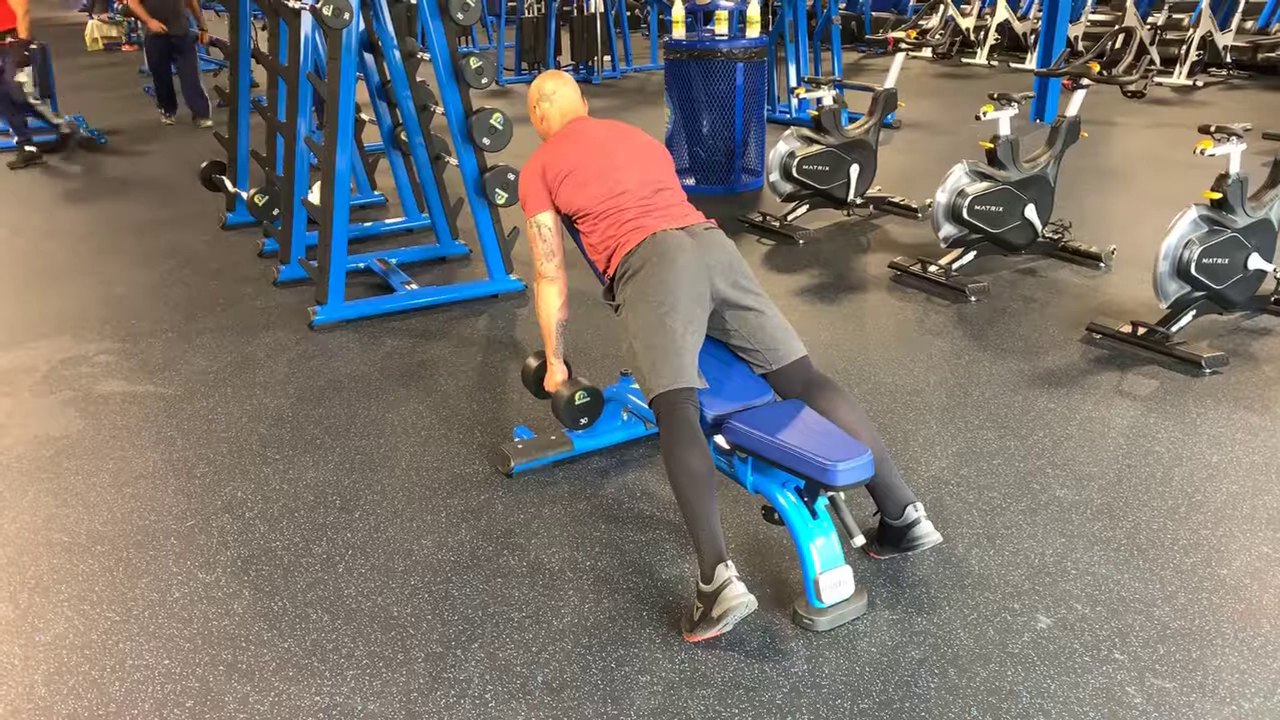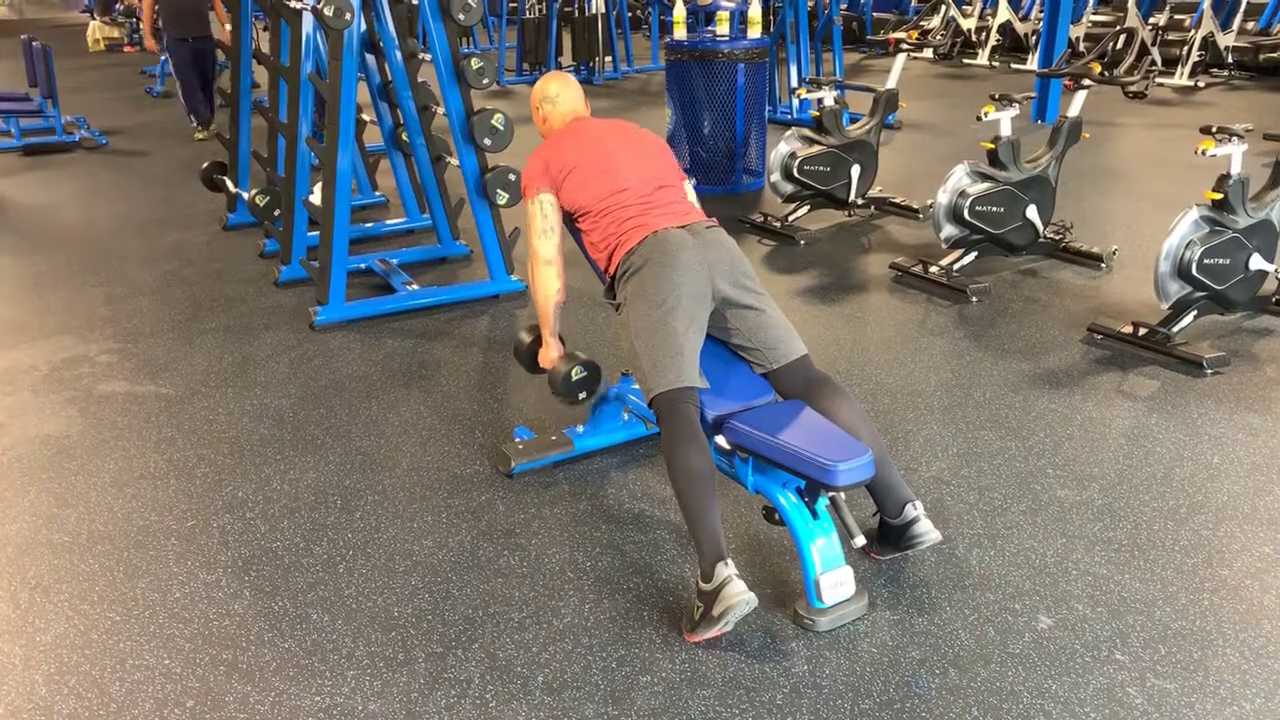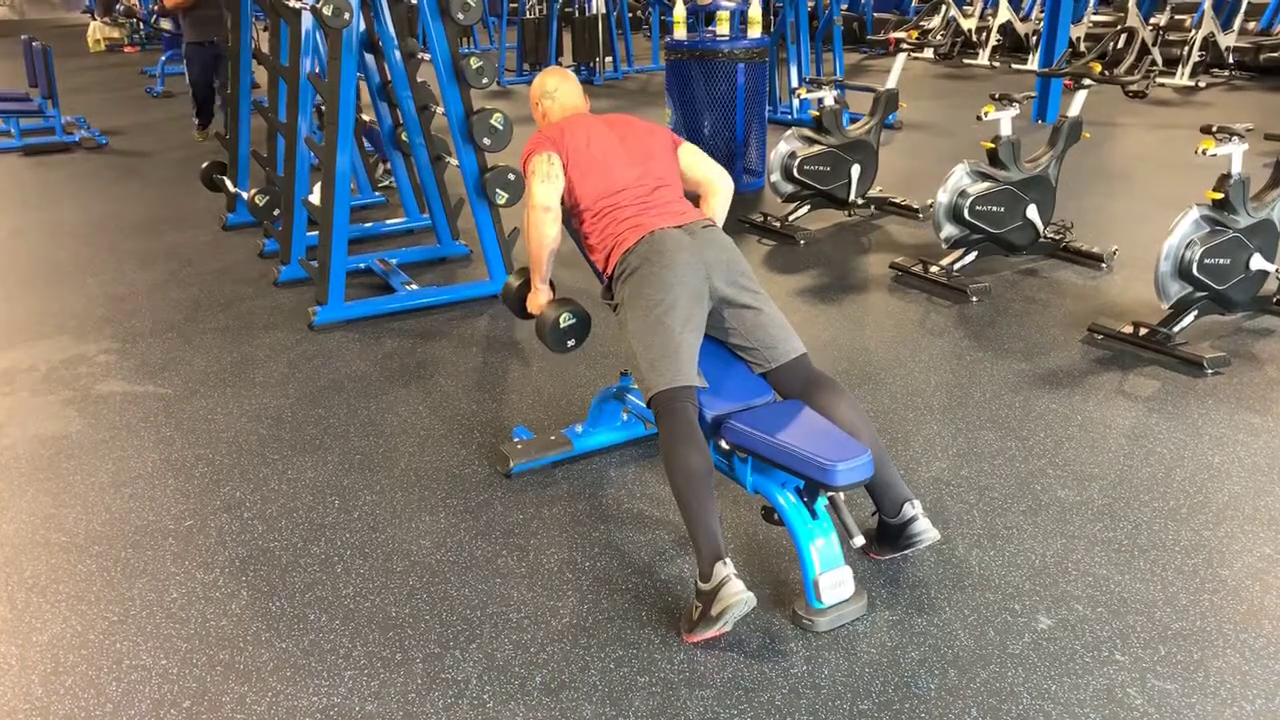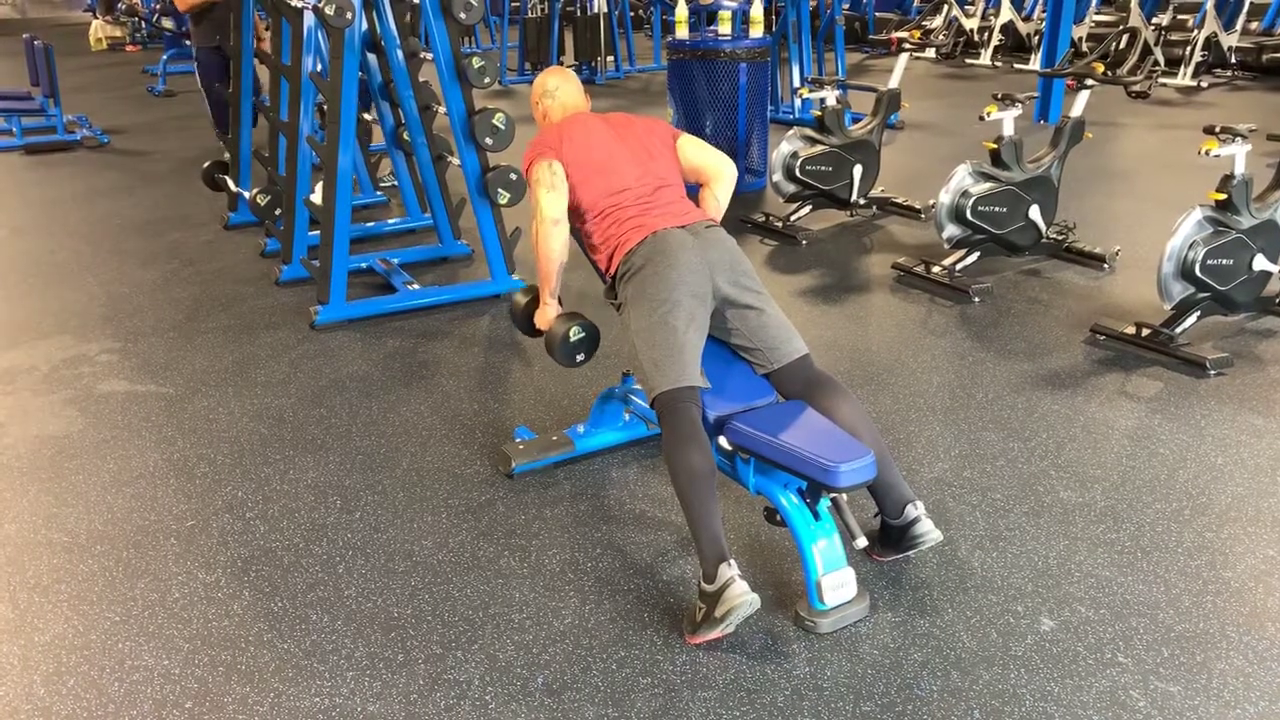
dt=0.7s
person 1, frame 1
left shoulder: (539, 168)
right shoulder: (639, 136)
left elbow: (550, 276)
left wrist: (555, 362)
left hip: (649, 263)
right hip: (713, 244)
left knee: (675, 409)
right knee: (804, 378)
left ankle: (718, 577)
right ankle: (902, 512)
person 1, frame 2
left shoulder: (543, 158)
right shoulder: (643, 134)
left elbow: (546, 259)
left wrist: (549, 339)
right wrist: (707, 304)
left hip: (651, 260)
right hip: (716, 244)
left knee: (676, 407)
right knee: (803, 377)
left ankle: (718, 576)
right ankle: (902, 512)
person 1, frame 3
left shoulder: (547, 140)
right shoulder: (643, 127)
left elbow: (544, 206)
right elbow: (719, 184)
left wrist: (539, 286)
left hip: (648, 261)
right hip: (711, 242)
left knee: (674, 406)
right knee: (801, 376)
left ankle: (717, 577)
right ankle: (900, 510)
person 1, frame 4
left shoulder: (546, 144)
right shoulder: (645, 124)
left elbow: (553, 216)
right elbow: (721, 171)
left wrist: (549, 299)
left hip: (650, 261)
right hip: (714, 241)
left knee: (677, 407)
right knee: (803, 376)
left ankle: (720, 577)
right ankle: (902, 512)
